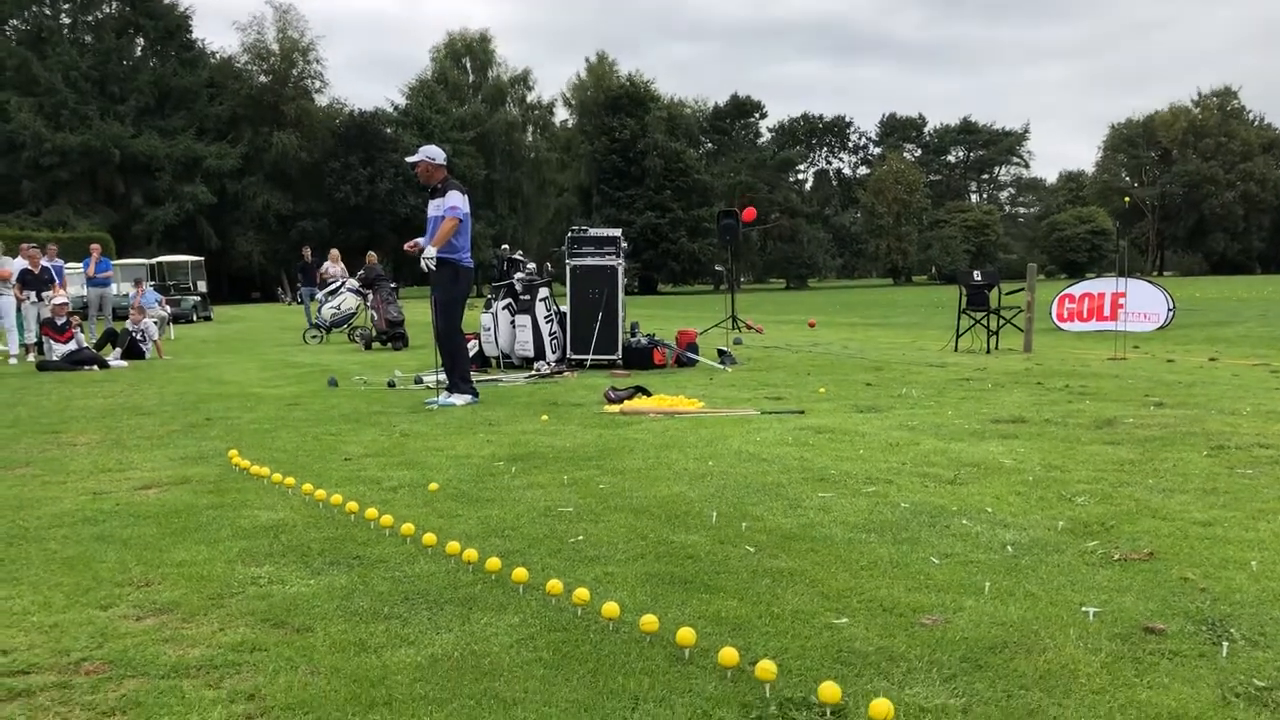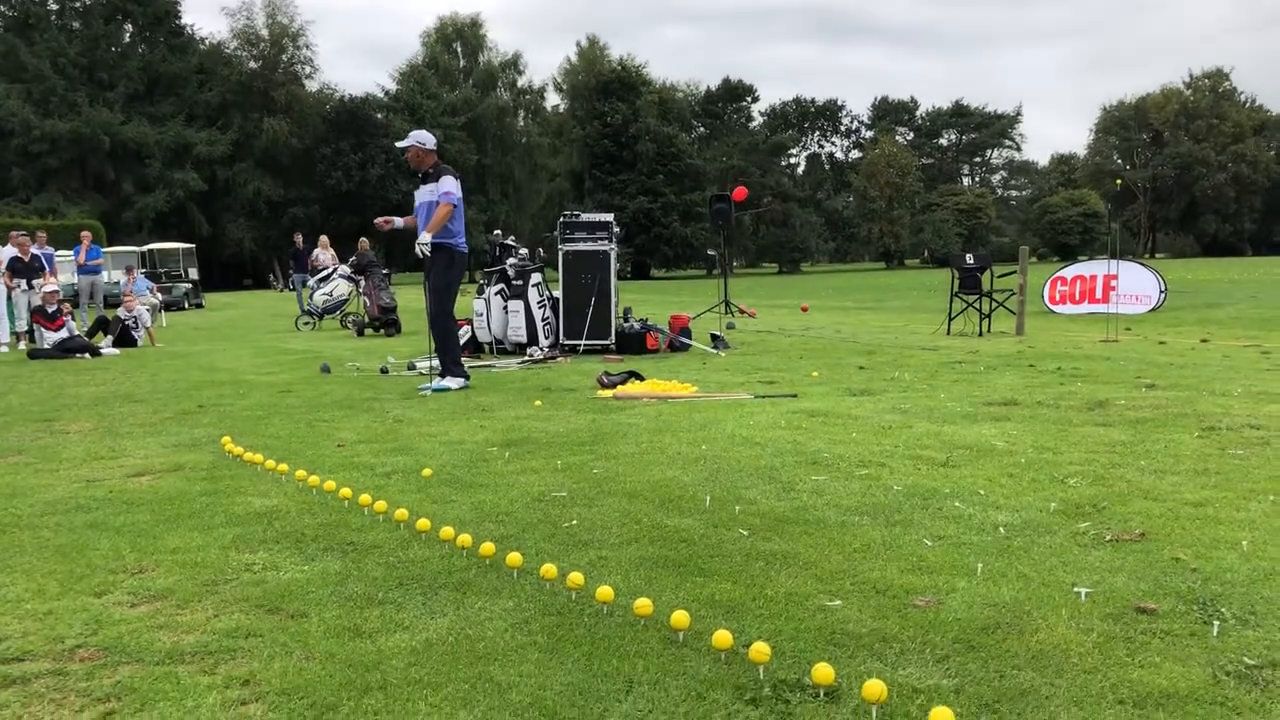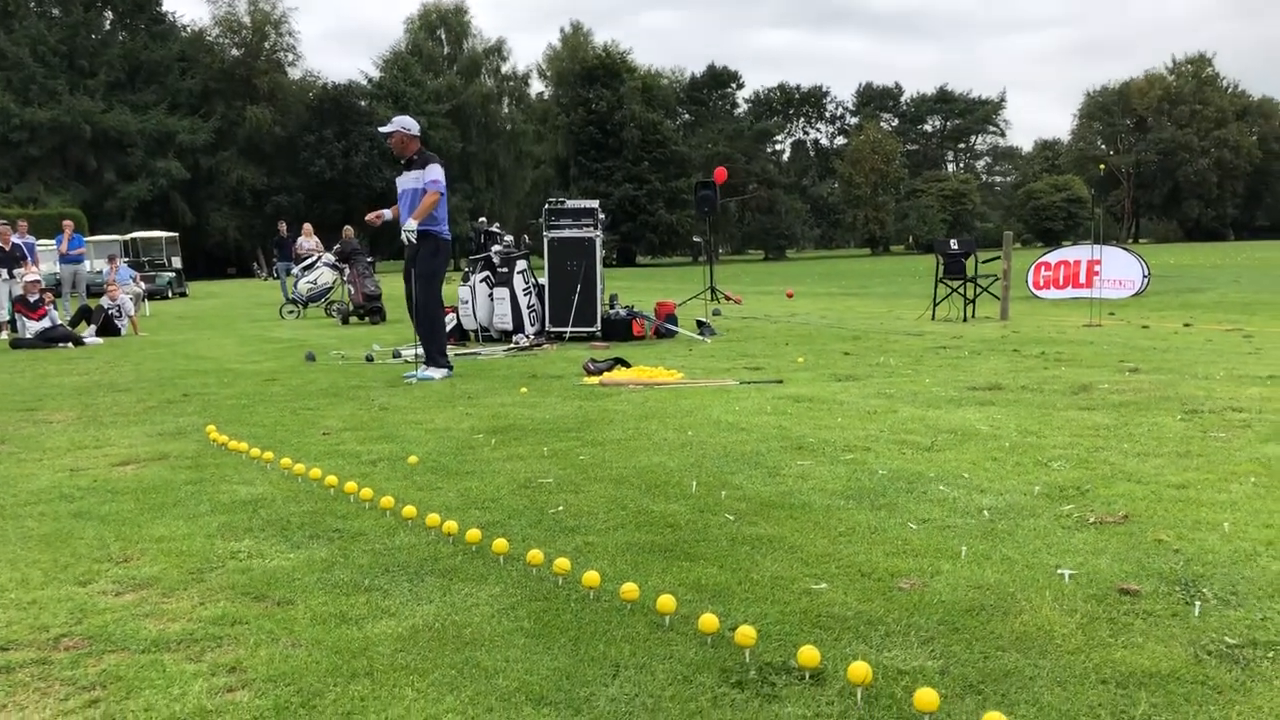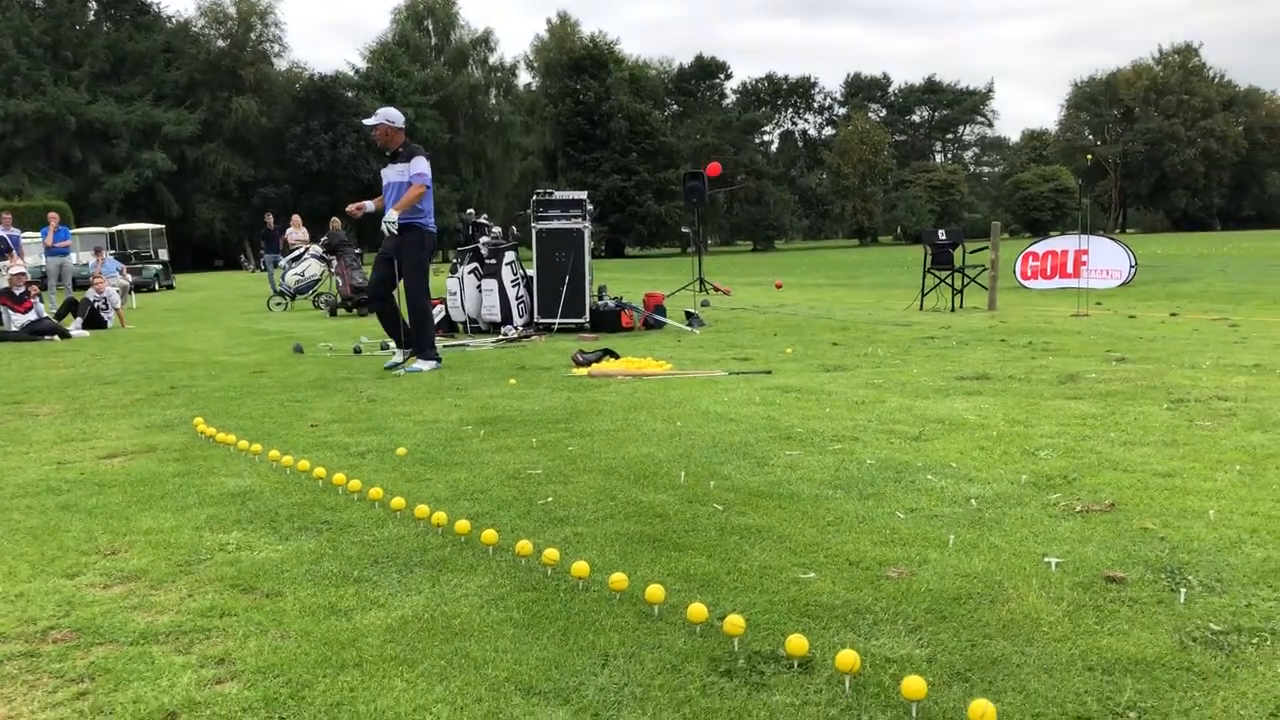
dt=0.3s
person 1, frame 1
left shoulder: (453, 190)
right shoulder: (434, 195)
left elbow: (452, 221)
left wrist: (431, 248)
right wrist: (421, 242)
left hip: (455, 268)
right hip: (440, 268)
left knee: (450, 329)
right knee: (442, 331)
left ankle: (465, 390)
right ankle: (454, 388)
person 1, frame 2
left shoulder: (445, 176)
right shoulder: (423, 181)
left elbow: (447, 207)
left wrist: (426, 235)
right wrist: (396, 222)
left hip: (449, 253)
right hip: (433, 254)
left knee: (441, 313)
right knee: (435, 316)
left ankle: (456, 373)
right ankle: (447, 373)
person 1, frame 3
left shoulder: (430, 163)
right shoulder: (404, 169)
left elbow: (434, 195)
left wrist: (413, 221)
right wrist: (386, 214)
left hip: (432, 240)
right hip: (413, 242)
left knee: (428, 302)
right knee: (415, 304)
left ankle: (440, 364)
right ankle: (431, 361)
person 1, frame 4
left shoulder: (415, 156)
right shoulder: (389, 162)
left elbow: (419, 189)
left wrist: (394, 212)
right wrist: (368, 206)
left hip: (416, 233)
right hip: (393, 234)
left knee: (416, 295)
right knee: (376, 291)
left ankle: (428, 356)
right ankle: (406, 345)
